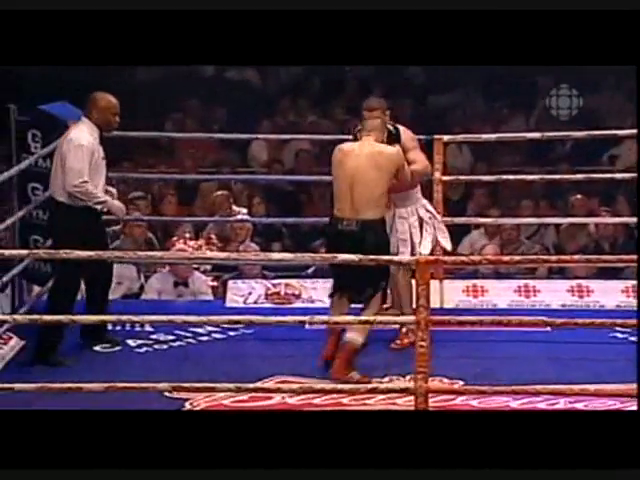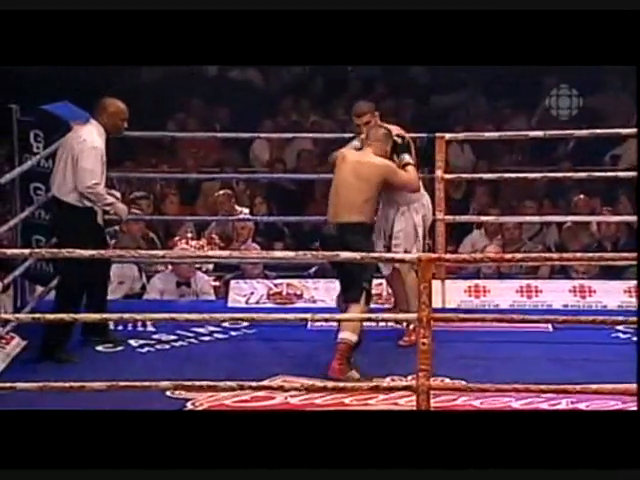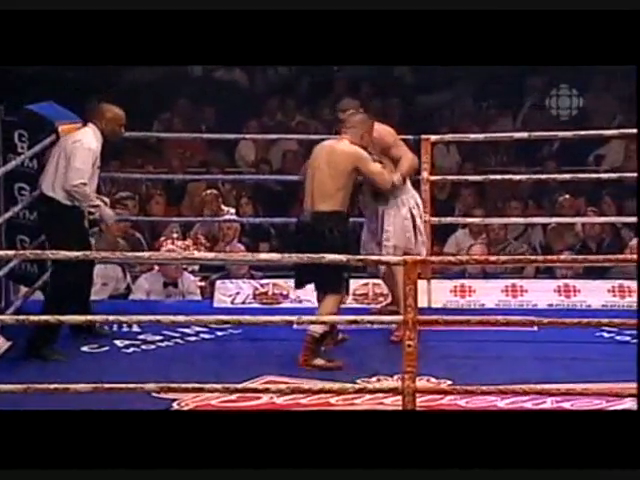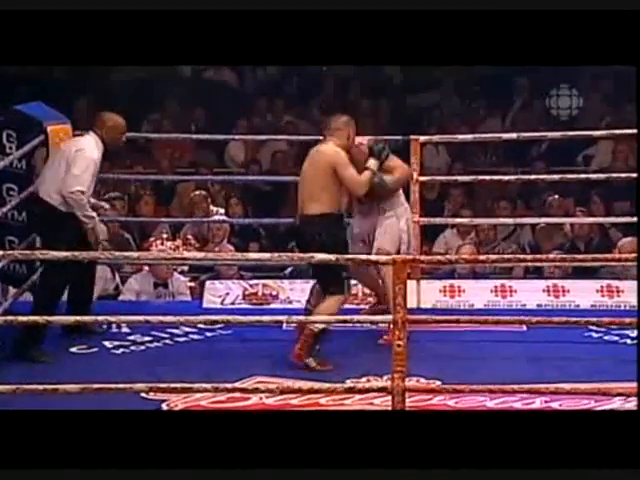
dt=0.4s
person 1, frame 1
left shoulder: (88, 137)
right shoulder: (80, 140)
right elbow: (76, 185)
left wrist: (105, 190)
right wrist: (108, 203)
left hip: (85, 215)
right hip: (72, 217)
left knee: (100, 273)
right knee: (67, 282)
left ankle: (94, 330)
right ankle: (46, 348)
person 1, frame 2
left shoulder: (83, 134)
right shoulder: (91, 142)
right elbow: (88, 186)
left wrist: (107, 194)
right wrist: (114, 205)
left hip: (79, 212)
right hip: (74, 214)
left knee: (99, 266)
right knee: (75, 277)
left ankle: (96, 326)
right ankle: (53, 344)
person 1, frame 3
left shoulder: (82, 138)
right shoulder: (87, 144)
right elbow: (75, 185)
left wrist: (95, 200)
right wrist: (101, 209)
left hip: (63, 209)
right hip: (60, 212)
left knee: (82, 265)
right knee: (65, 273)
left ankle: (81, 321)
right ankle: (40, 342)
person 1, frame 4
left shoulder: (83, 145)
right shoulder: (89, 152)
right elbow: (72, 193)
left wrist: (92, 203)
right wrist: (94, 222)
left hip: (61, 213)
right hip: (53, 214)
left knee: (86, 262)
right knee: (55, 276)
left ankle: (76, 321)
right ankle: (28, 342)
person 2, frame 1
left shoulder: (340, 151)
right shoulder: (392, 155)
right elbow: (405, 179)
left hip: (338, 229)
right hip: (371, 232)
left knee: (343, 290)
right knee: (372, 301)
left ankle: (332, 346)
right ankle: (342, 364)
person 2, frame 2
left shoulder: (346, 156)
right shoulder: (381, 165)
left elbow: (334, 158)
right elbow: (413, 185)
right wrist: (406, 157)
left hip: (332, 232)
right hip: (354, 235)
left knee: (350, 288)
right knee: (359, 302)
left ankle: (346, 340)
right ankle: (341, 364)
person 2, frame 3
left shoulder: (321, 146)
right shoulder: (356, 153)
left elbow: (306, 173)
right elbow: (386, 182)
right wrist: (374, 163)
left hip: (307, 222)
right hip: (330, 225)
left knee: (325, 285)
right knee: (334, 292)
left ankle: (328, 334)
right ankle: (309, 353)
person 2, frame 4
left shoulder: (315, 152)
right shoulder: (335, 153)
right elbow: (358, 188)
right wrist: (374, 162)
left hip: (306, 227)
right hip: (325, 228)
left knee: (324, 281)
right knee: (337, 294)
left ankle: (306, 327)
right ankle: (303, 350)
person 3, frame 1
left shoulder: (403, 137)
left elbow: (424, 168)
left hip: (406, 206)
left knee: (399, 264)
left ankle: (409, 326)
right ankle: (400, 309)
person 3, frame 2
left shoulder: (395, 136)
left hip: (409, 203)
right hip: (390, 202)
left knee: (402, 260)
right knee: (387, 259)
left ankle: (415, 322)
right ankle: (401, 304)
person 3, frame 3
left shoulder: (381, 133)
left elbow: (410, 160)
left wrist: (395, 183)
left hip: (397, 199)
right hip: (376, 199)
left knee: (394, 257)
right knee: (374, 252)
right ankle: (397, 301)
person 3, frame 4
left shoulder: (363, 149)
left elbow: (405, 171)
left wrist: (386, 182)
left hip: (390, 209)
right hip: (366, 212)
left knee: (386, 263)
right knee: (354, 263)
right ankle: (383, 299)
